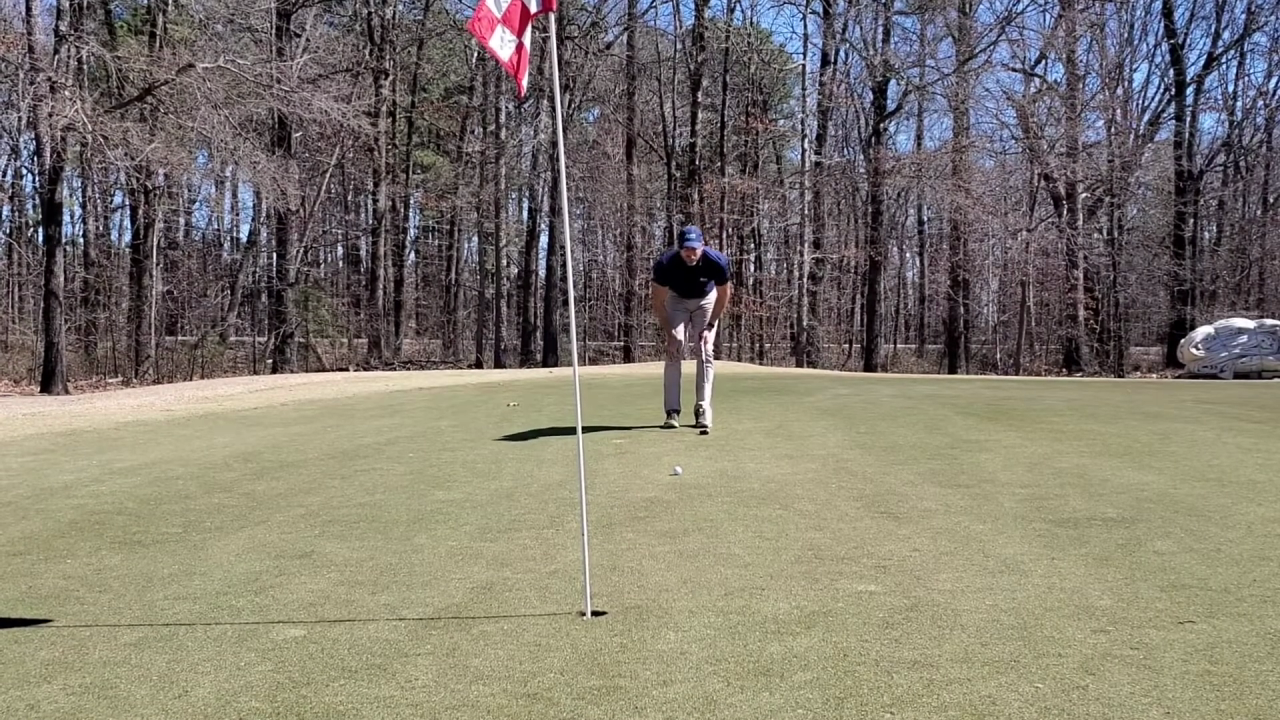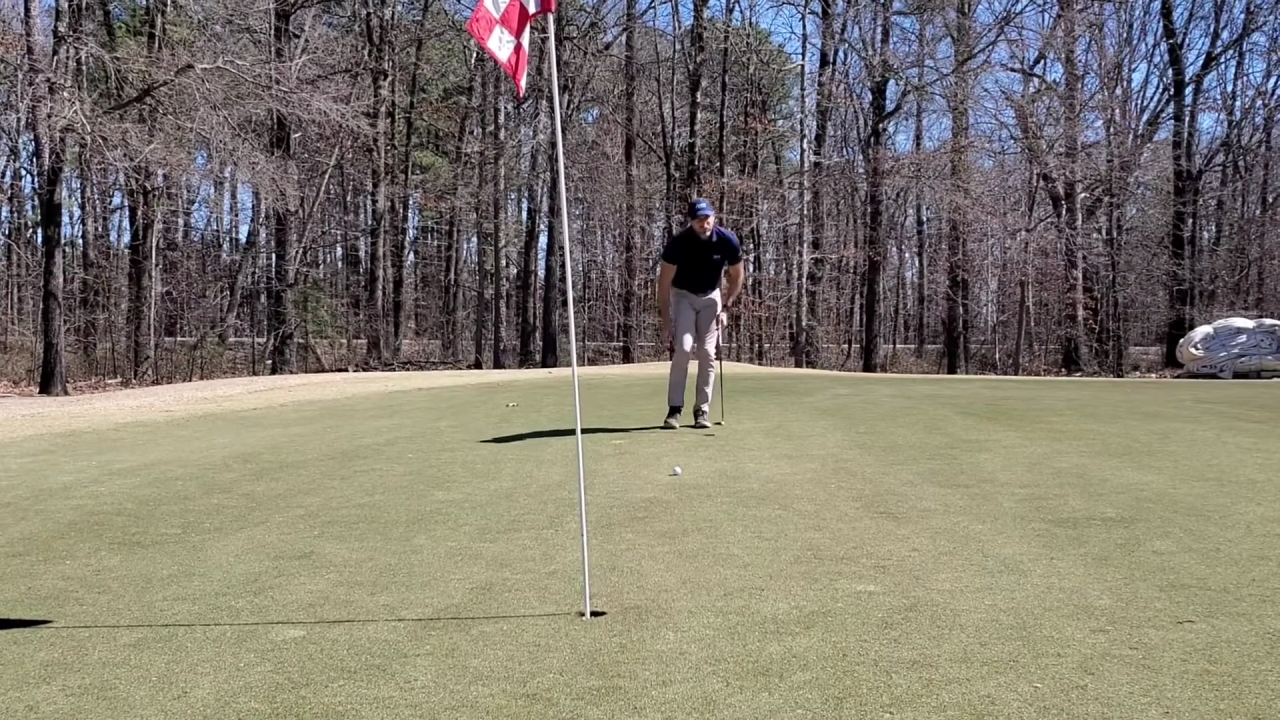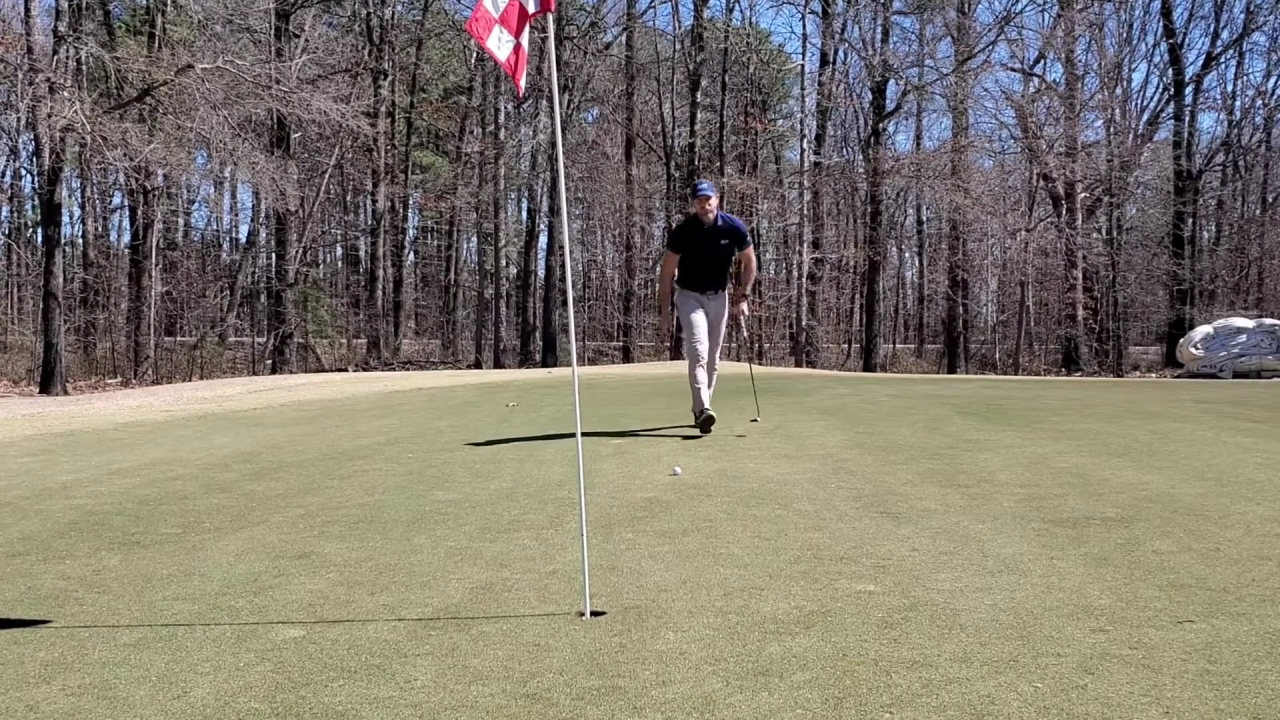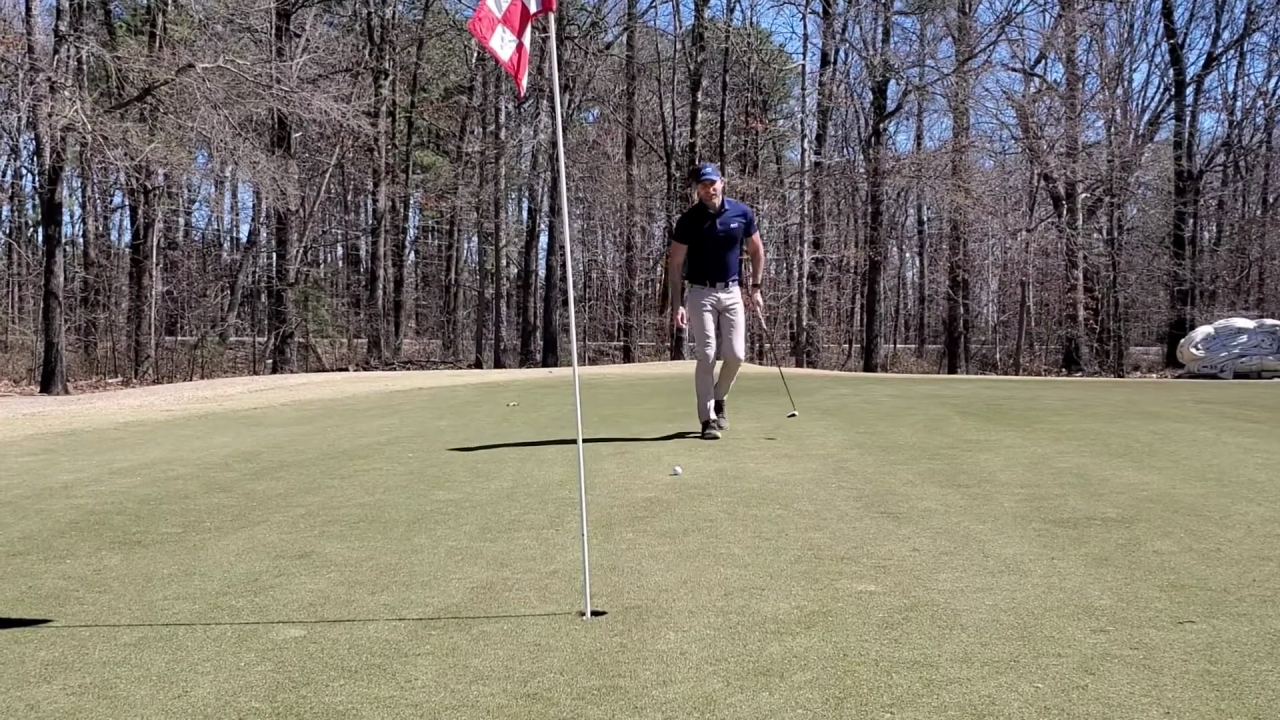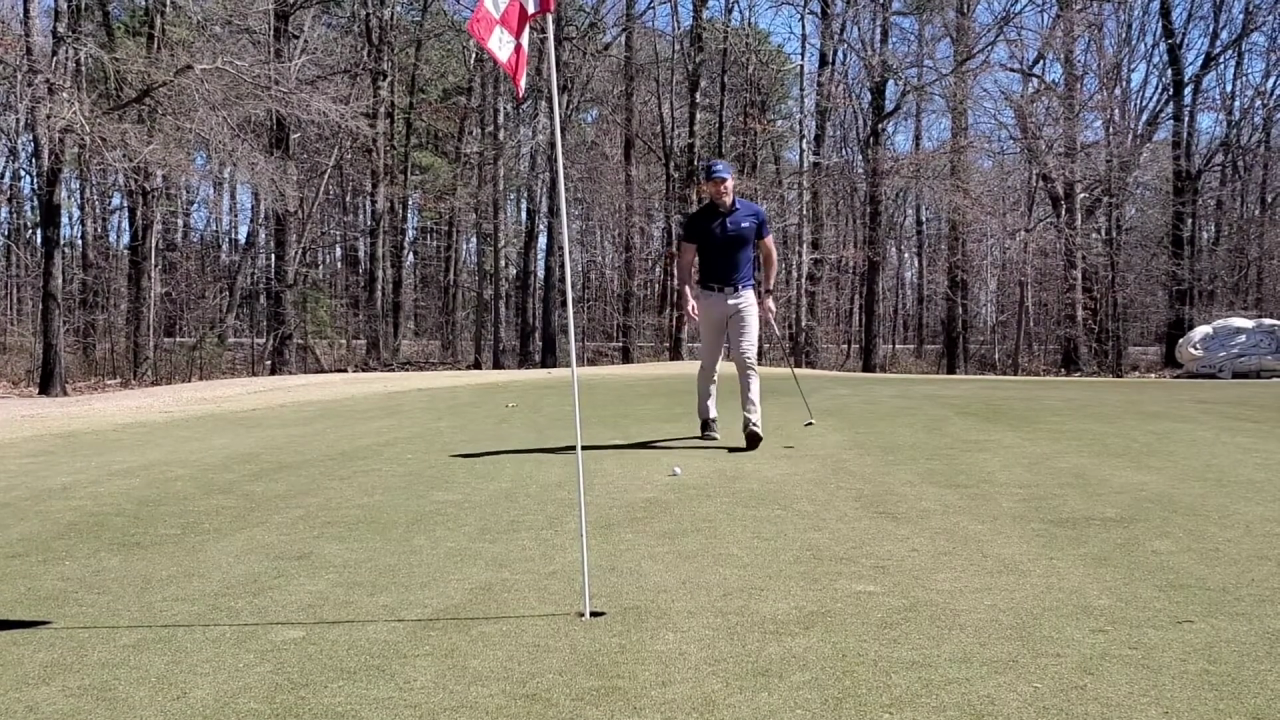
dt=0.3s
person 1, frame 1
left shoulder: (717, 262)
right shoulder: (665, 264)
left elbow: (724, 295)
right elbow: (658, 301)
left wrist: (710, 327)
right wrist: (669, 334)
left hip: (706, 300)
right hip: (676, 300)
left knee: (705, 352)
right knee: (674, 351)
left ankle: (703, 410)
right ankle: (672, 411)
person 1, frame 2
left shoulder: (728, 241)
right shoulder: (677, 243)
left elbow: (737, 276)
right elbow: (664, 283)
left wrist: (725, 308)
right wrist: (666, 322)
left hip: (711, 296)
right hip: (682, 295)
left knee: (707, 352)
right knee: (683, 348)
left ankle: (702, 410)
right ankle: (675, 408)
person 1, frame 3
left shoulder: (734, 226)
right shoulder: (682, 231)
left elbow: (749, 262)
right elbow: (667, 272)
left wrist: (743, 297)
right wrist: (665, 311)
left hip: (719, 298)
right hip: (690, 297)
left knee: (711, 359)
right knee: (698, 352)
left ankle: (700, 408)
right ankle: (704, 412)
person 1, frame 4
left shoulder: (742, 212)
right shoulder: (688, 220)
left elbow: (756, 250)
right elbow: (675, 264)
left wrist: (755, 287)
right wrist: (676, 304)
left hip: (732, 292)
right hip: (701, 293)
left knee: (735, 355)
right knee: (706, 356)
left ankle: (718, 400)
right ankle: (708, 420)
person 1, frame 5
left shoulder: (754, 213)
right shoulder: (697, 219)
left elbow: (769, 254)
right elbow: (685, 263)
left wrist: (767, 293)
right wrist: (687, 296)
left hip: (744, 297)
right hip: (710, 298)
left knee: (746, 360)
right knee: (709, 363)
left ankle: (752, 426)
right ankle: (708, 419)
